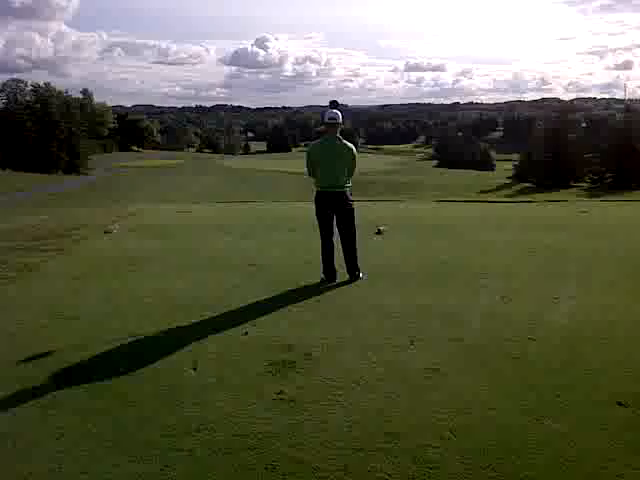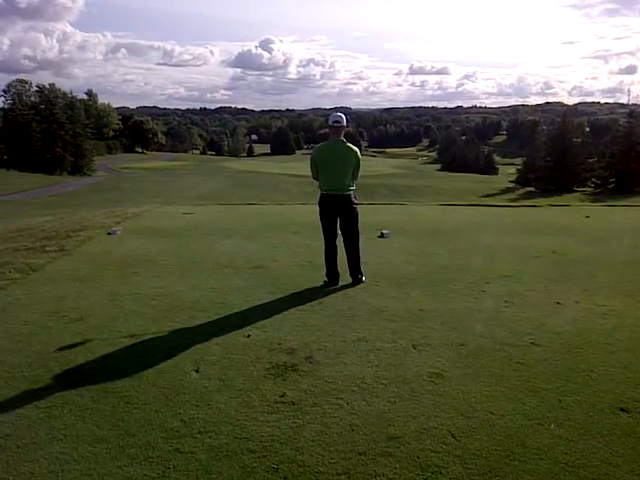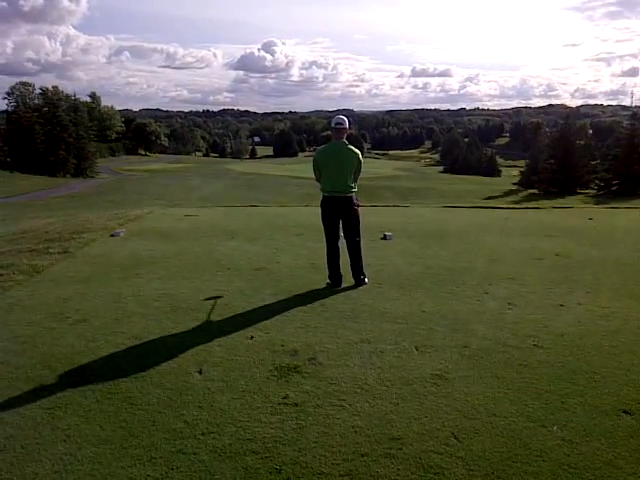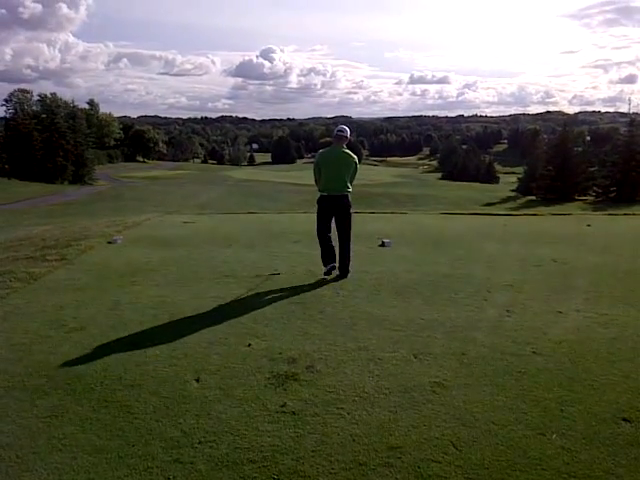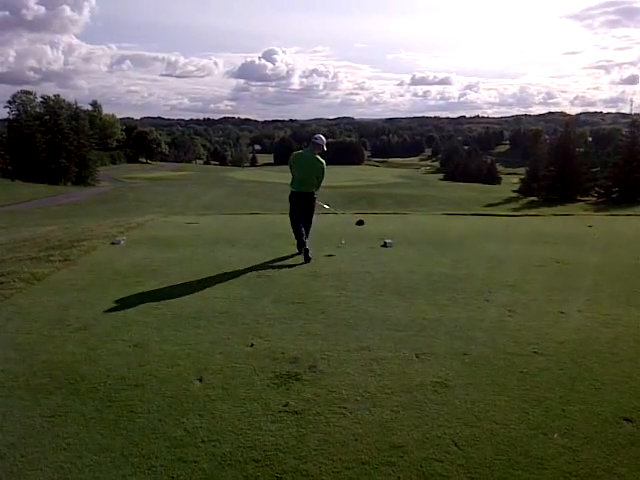
dt=1s
person 1, frame 1
left shoulder: (313, 148)
right shoulder: (349, 148)
left elbow: (311, 173)
right elbow: (351, 173)
left hip: (322, 196)
right hip: (342, 195)
left knee: (326, 237)
right knee: (348, 236)
left ankle: (329, 275)
right ankle: (353, 273)
person 1, frame 2
left shoulder: (318, 151)
right shoulder: (354, 151)
left elbow: (315, 176)
right elbow: (355, 177)
left hip: (327, 199)
right hip: (347, 198)
left knee: (330, 240)
right knee: (351, 239)
left ankle: (332, 278)
right ankle: (356, 276)
person 1, frame 3
left shoulder: (320, 153)
right shoulder: (355, 154)
left elbow: (318, 178)
right elbow: (355, 178)
left hip: (329, 201)
right hip: (349, 200)
left knee: (332, 242)
right knee: (354, 241)
left ankle: (335, 279)
right ankle: (359, 277)
person 1, frame 4
left shoulder: (321, 155)
right shoulder: (353, 158)
left elbow: (317, 179)
right elbow: (350, 180)
left hip: (326, 199)
right hip: (344, 199)
left knee: (324, 233)
right knee: (344, 235)
left ankle: (329, 262)
right ankle: (344, 270)
person 1, frame 5
left shoulder: (295, 156)
right shoulder: (320, 162)
left elbow: (292, 173)
right elbow: (319, 183)
left hip: (295, 194)
right hip: (309, 195)
left knee: (297, 224)
right knee: (306, 223)
left ankle: (304, 247)
right ankle: (303, 247)
